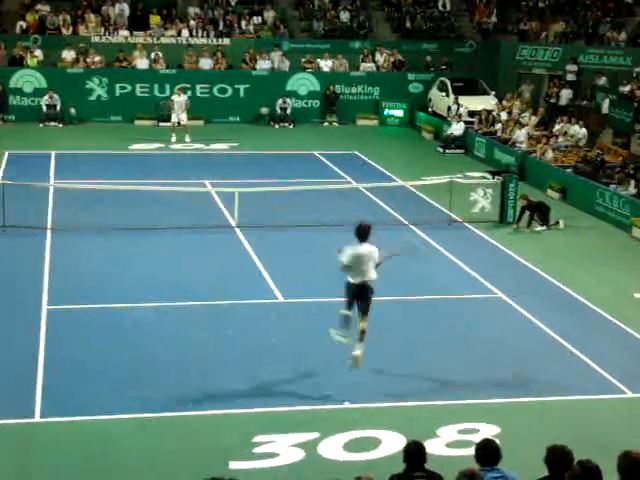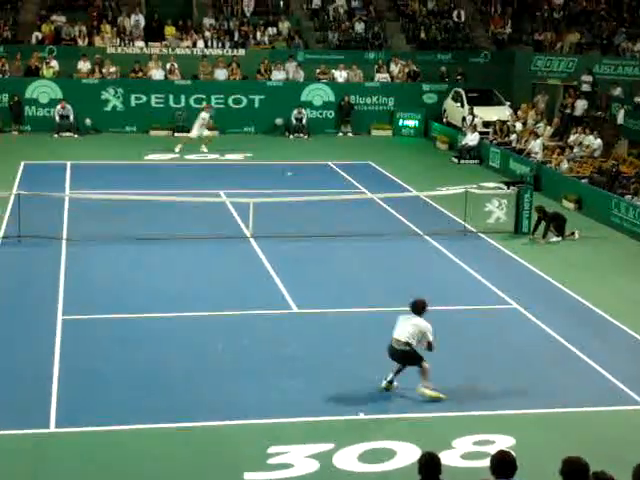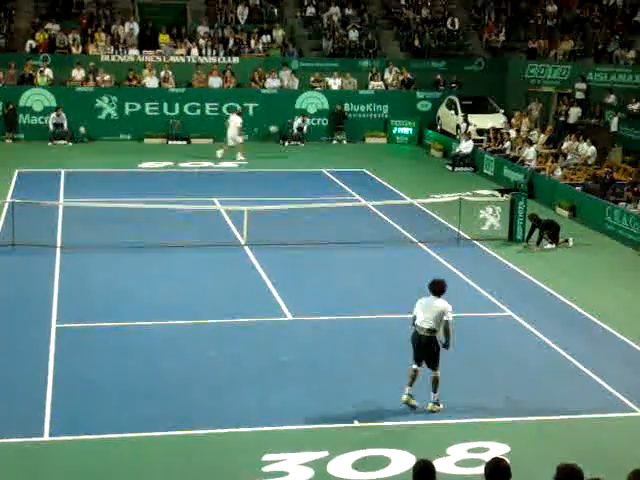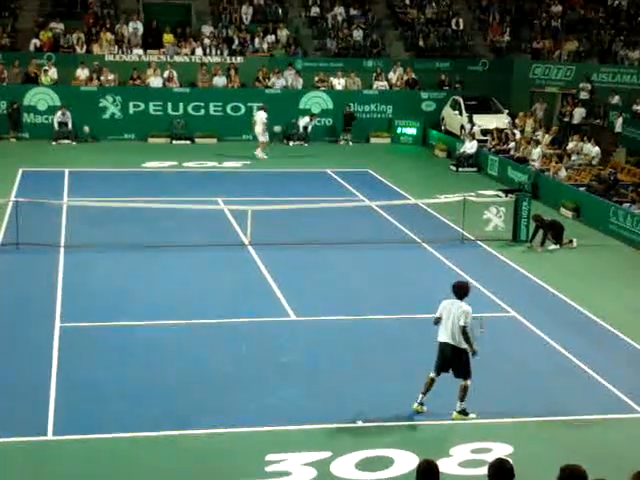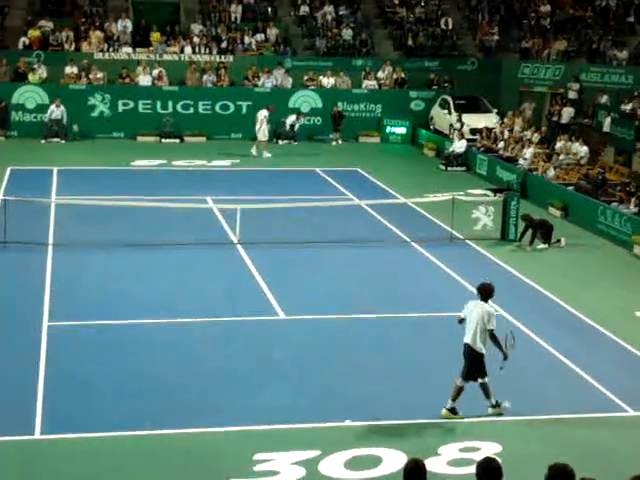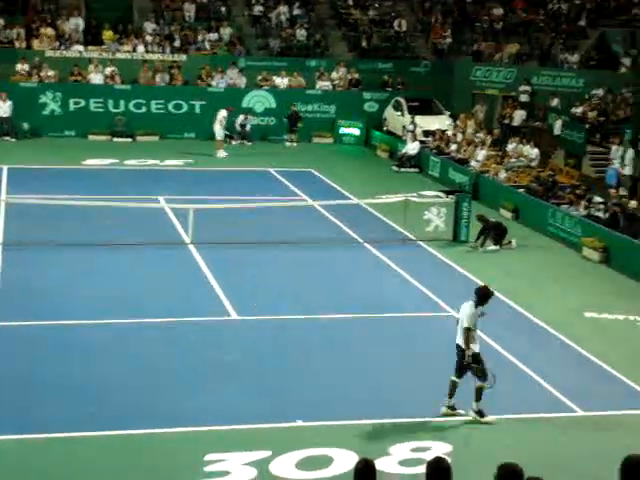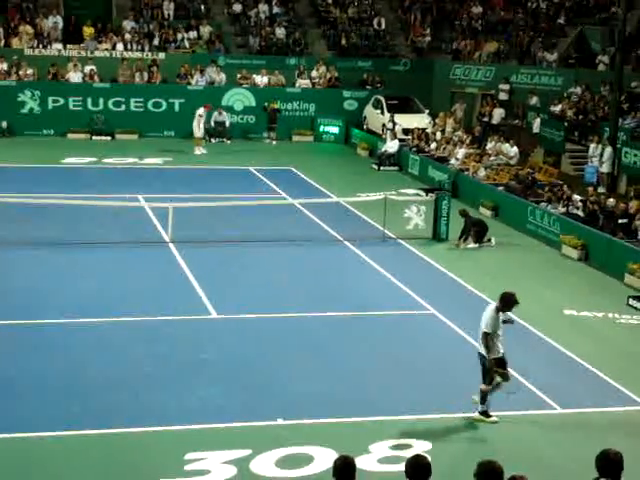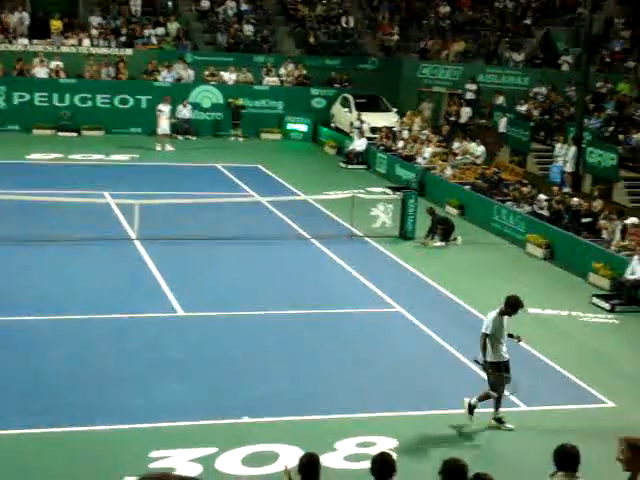
dt=0.5s
person 1, frame 1
left shoulder: (350, 250)
right shoulder: (373, 249)
left elbow: (344, 268)
right elbow: (376, 264)
left hip: (352, 284)
right hip: (366, 286)
left knee: (347, 309)
right knee: (363, 318)
left ankle: (341, 333)
right ankle: (358, 350)
person 1, frame 2
left shoulder: (402, 318)
right shoulder: (425, 325)
right elbow: (430, 347)
left hip: (392, 349)
right hip: (403, 351)
left knee: (405, 362)
right knee: (423, 364)
left ankle: (388, 382)
right ankle: (425, 387)
person 1, frame 3
left shoulder: (421, 301)
right shoulder: (446, 306)
left elbow: (413, 320)
right elbow: (446, 326)
right wrist: (447, 342)
left hip: (416, 335)
right hip: (430, 339)
left knee: (416, 365)
right knee: (435, 370)
left ankle: (408, 394)
right ankle: (434, 403)
person 1, frame 4
left shoulder: (445, 303)
right shoulder: (466, 309)
left elbow: (436, 321)
right elbow: (463, 331)
right wrist: (472, 346)
left hip: (443, 343)
right hip: (457, 346)
left knee: (435, 373)
right knee: (466, 379)
left ankle: (419, 402)
right ankle: (459, 411)
person 1, frame 5
left shoulder: (470, 304)
right shoulder: (489, 311)
left elbow: (460, 320)
right elbow: (491, 334)
right wrist: (503, 350)
left hip: (467, 344)
right hip: (476, 348)
left knee: (482, 376)
right knee: (464, 379)
left ankle: (493, 405)
right ankle: (449, 408)
person 1, frame 6
left shoulder: (467, 305)
right shoulder: (472, 311)
right elbow: (466, 333)
left wrist: (477, 315)
right wrist: (468, 352)
left hip: (460, 345)
right hip: (469, 349)
left knee: (457, 375)
right knee: (483, 378)
left ankle: (449, 406)
right ankle: (477, 410)
person 1, frame 7
left shoulder: (494, 307)
right shoulder: (491, 315)
right elbow: (484, 337)
left wrist: (506, 320)
right wrist: (490, 358)
left hip: (498, 351)
right hip: (489, 354)
left knee: (504, 377)
right knee: (488, 382)
left ankle: (481, 398)
right ankle: (482, 411)
person 1, frame 8
left shoulder: (504, 316)
right shoulder: (493, 318)
right elbow: (483, 338)
left wrist: (512, 336)
right wrist: (484, 360)
left hip: (503, 357)
right hip: (493, 360)
left knee: (501, 388)
right knee: (496, 391)
left ankle: (496, 418)
right ankle: (472, 403)
